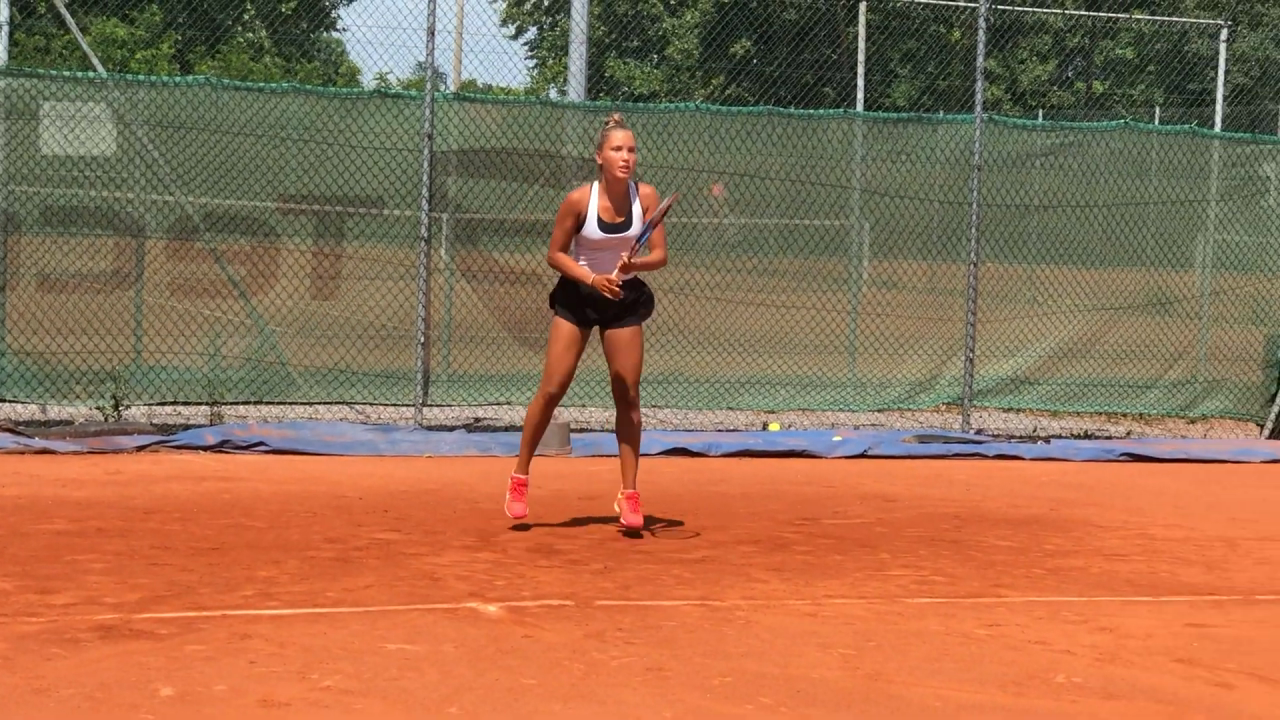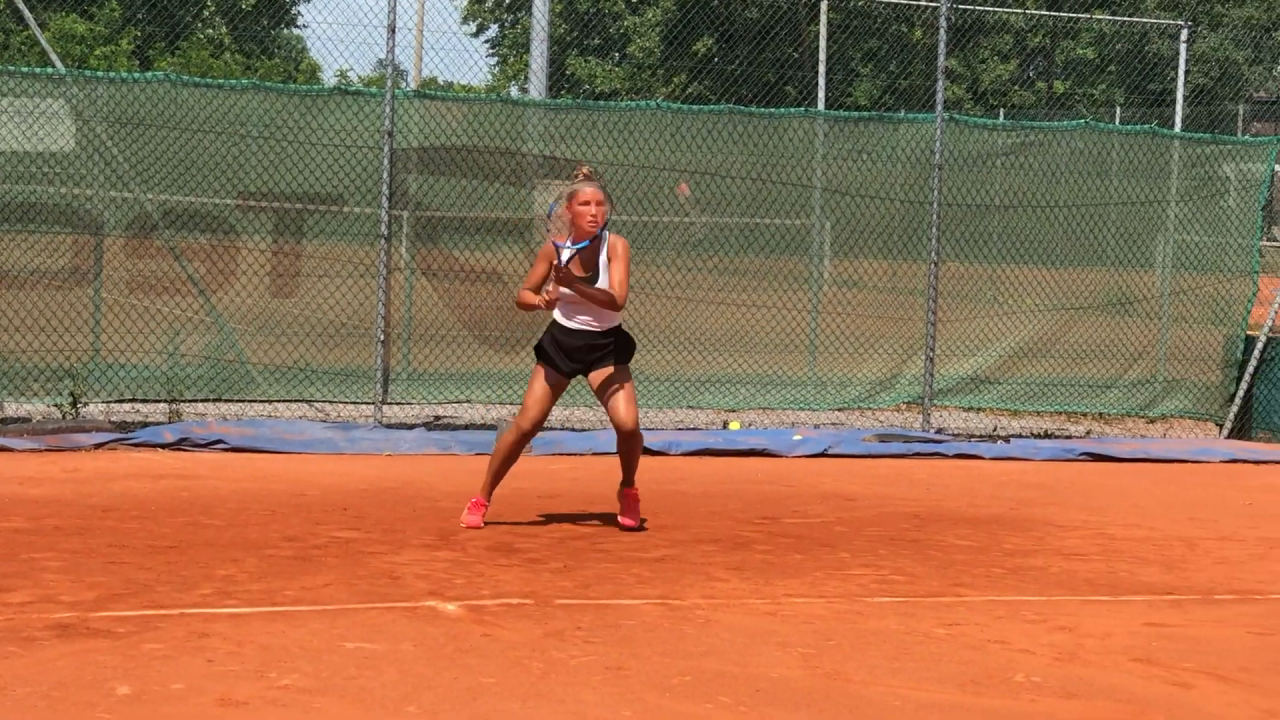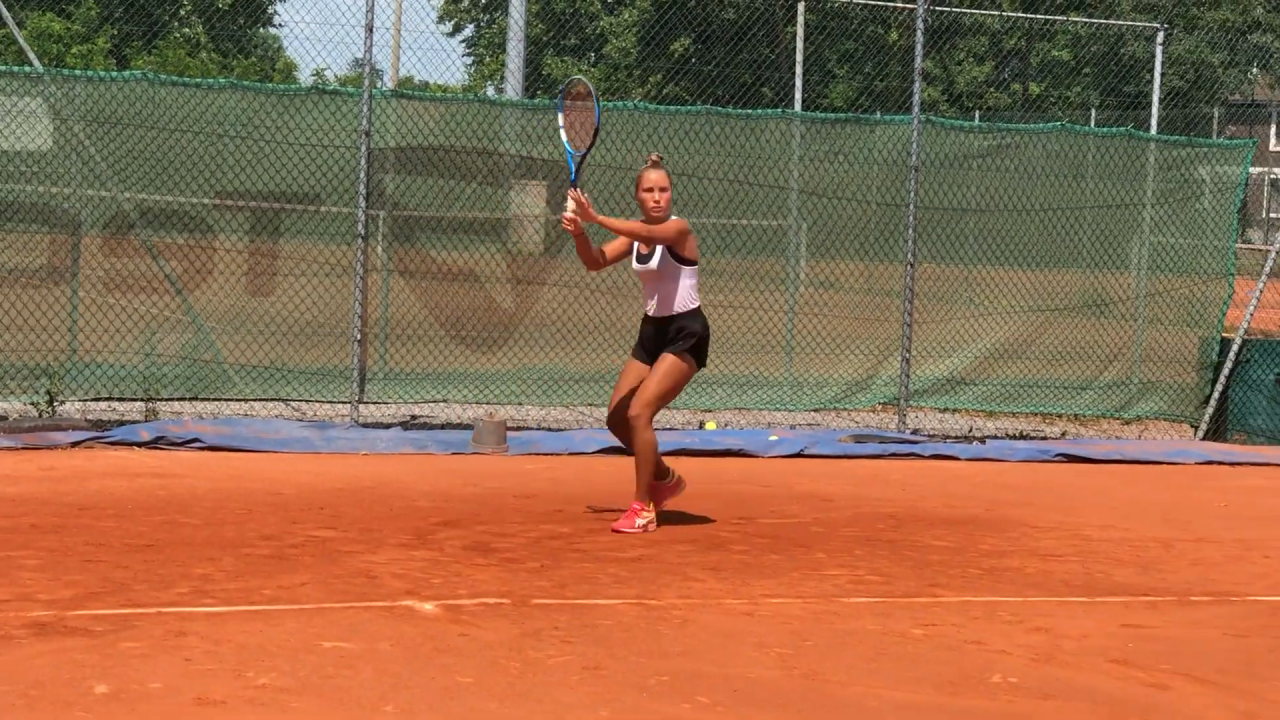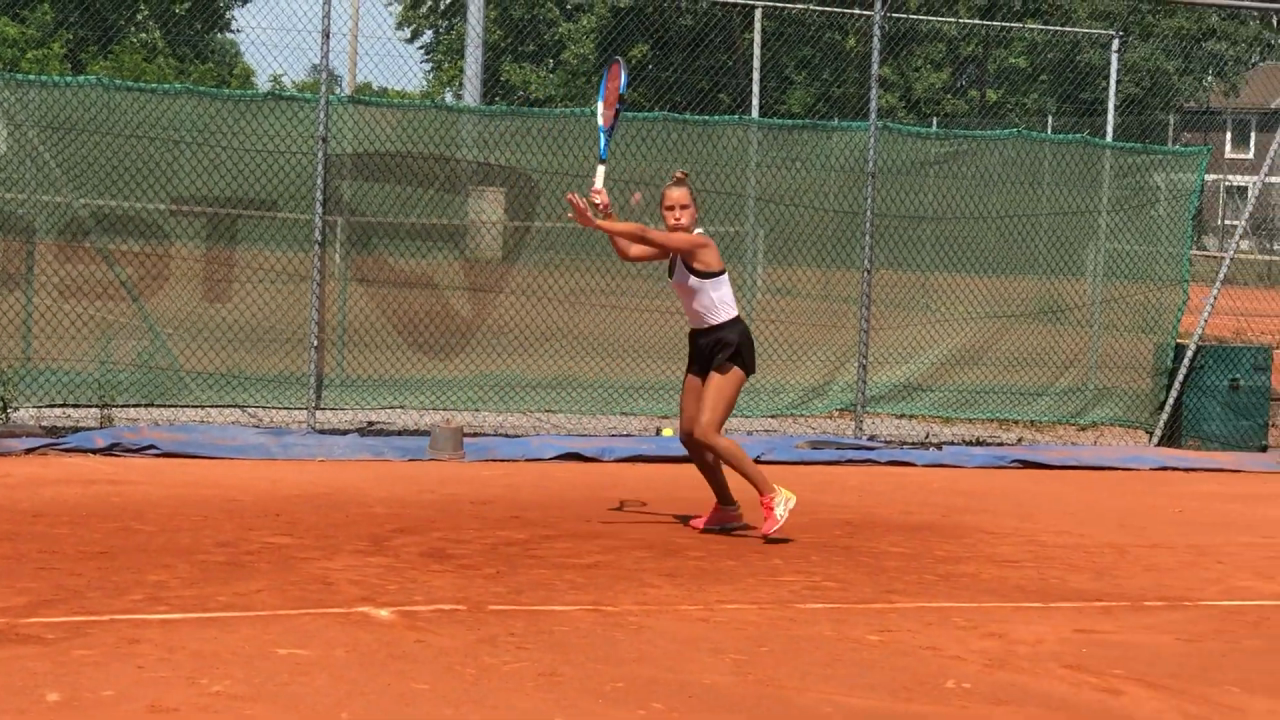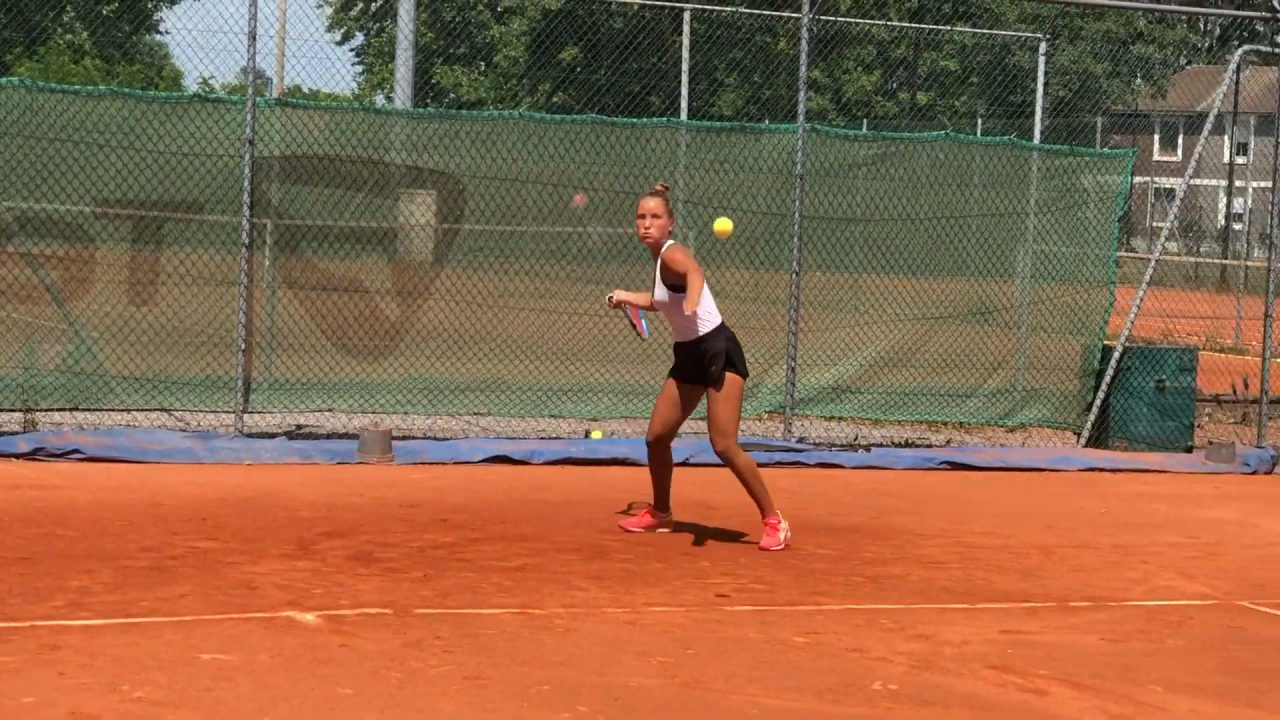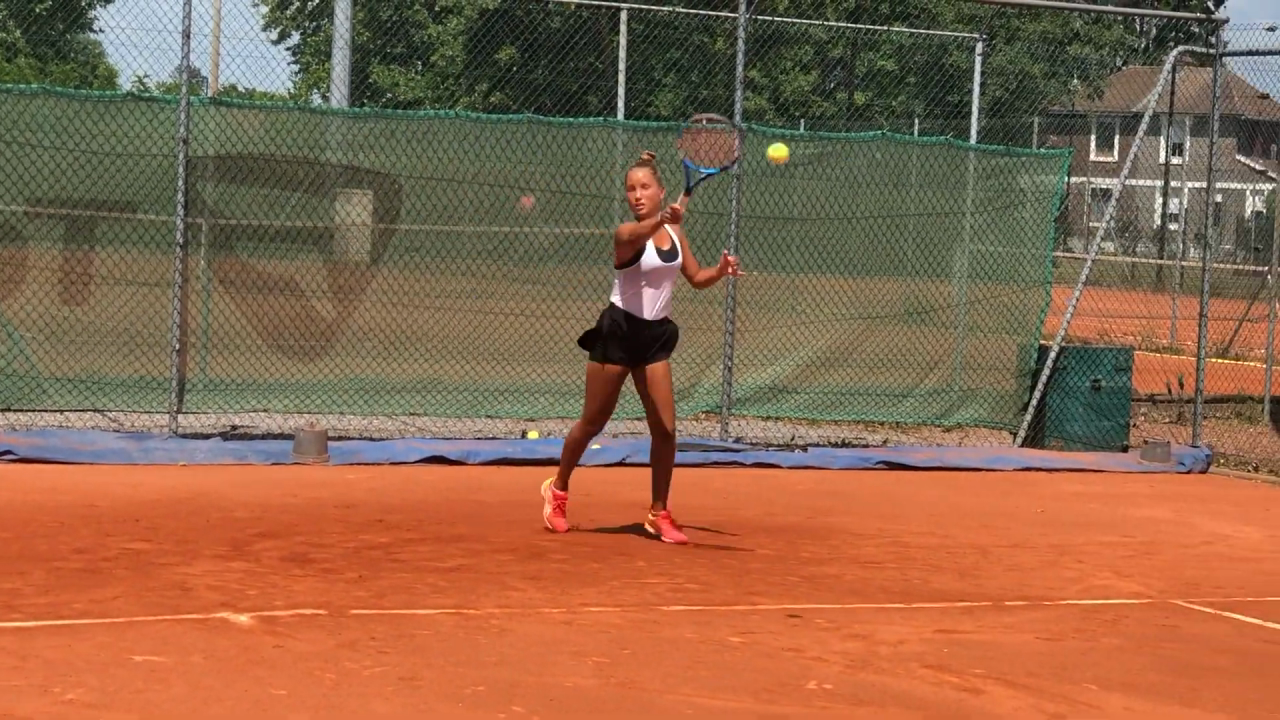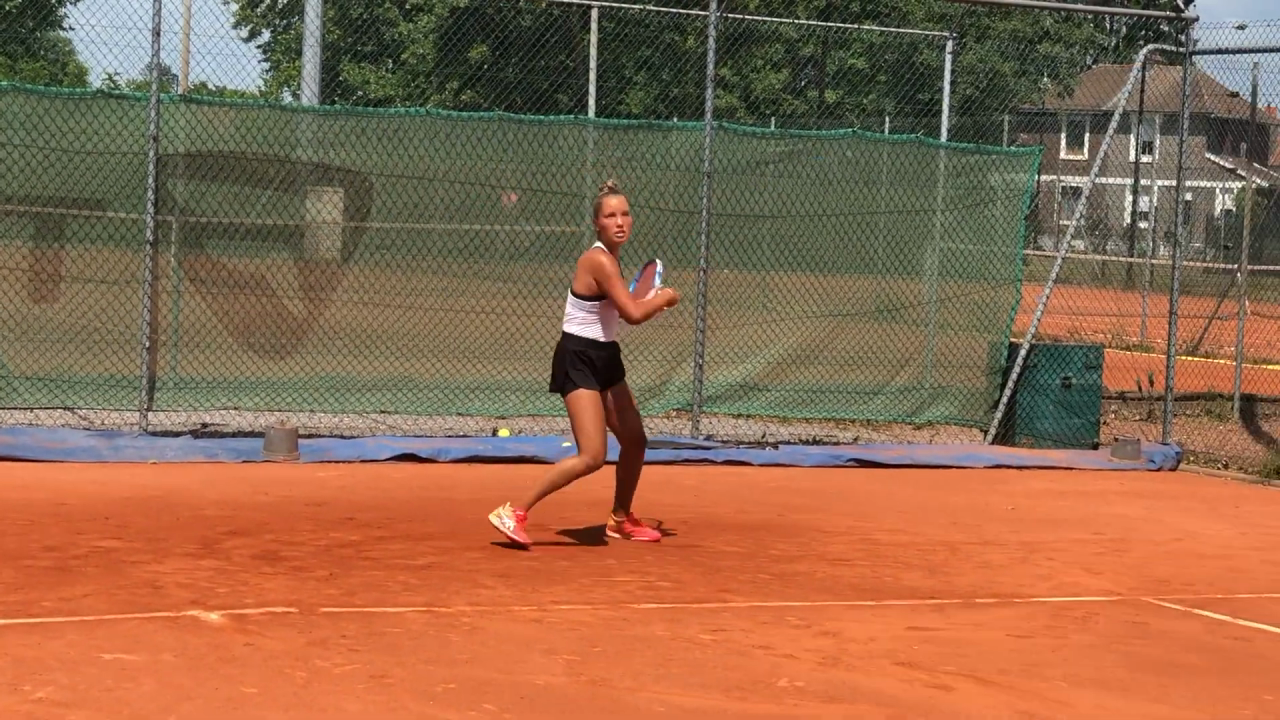
dt=0.3s
person 1, frame 1
left shoulder: (647, 196)
right shoulder: (578, 199)
left elbow: (660, 256)
right elbow: (555, 254)
left wrist: (635, 265)
right wrist: (591, 278)
left hip: (625, 298)
right hip: (577, 296)
left knee: (627, 398)
right knee: (551, 390)
left ankle: (628, 493)
right ankle: (520, 477)
person 1, frame 2
left shoulder: (616, 246)
right shoulder: (557, 246)
left elbow: (616, 301)
right elbow: (522, 298)
left wrist: (574, 285)
right wrist: (542, 300)
left hip: (606, 346)
right hip: (561, 342)
left knee: (627, 424)
right knee: (525, 426)
left ankle: (628, 491)
right ankle: (481, 501)
person 1, frame 3
left shoulder: (679, 229)
right shoulder: (635, 233)
left elbow: (644, 232)
right elbow: (595, 263)
left wrist: (596, 217)
right wrist: (579, 232)
left hip: (685, 334)
right hip: (652, 332)
left knee: (638, 414)
right knee: (616, 419)
left ankle: (644, 507)
right ankle: (666, 480)
person 1, frame 4
left shoulder: (698, 245)
right shoulder: (673, 245)
left elbow: (640, 232)
right elbow: (627, 251)
left wrist: (596, 223)
right wrist: (603, 213)
left hip: (728, 343)
right hip: (702, 344)
left knee: (706, 435)
right knee: (689, 434)
left ankle: (774, 497)
right ankle: (727, 506)
person 1, frame 5
left shoulder: (674, 254)
right shoulder: (659, 261)
left elbow: (695, 276)
left wrist: (691, 305)
right wrist: (628, 297)
left hip: (717, 351)
right hip: (687, 355)
left knee: (724, 447)
right knee: (656, 437)
left ankle: (773, 520)
right ankle: (659, 512)
person 1, frame 6
left shoulder: (674, 235)
right shoulder: (626, 233)
left elbow: (697, 279)
right elbow: (636, 233)
left wrist: (723, 268)
right wrist: (661, 217)
left hip: (654, 335)
right hip: (619, 332)
left knee: (665, 428)
right knee: (591, 424)
left ankle: (659, 514)
right ankle: (558, 492)
person 1, frame 7
left shoulder: (610, 261)
right shoulder: (598, 260)
right elbow: (633, 313)
left wrist: (660, 299)
right wrist: (664, 299)
left hip: (603, 359)
right hip: (579, 360)
left knee: (636, 441)
right knee: (592, 457)
left ankle: (621, 519)
right ankle: (514, 511)
